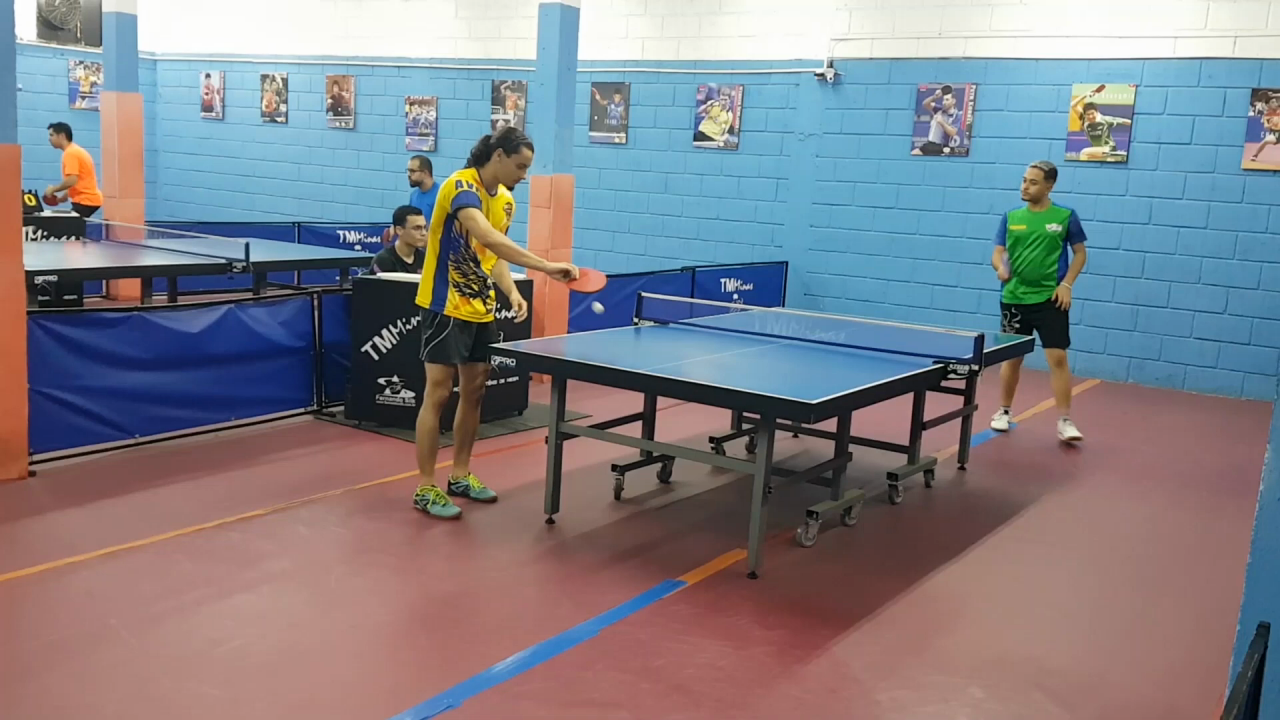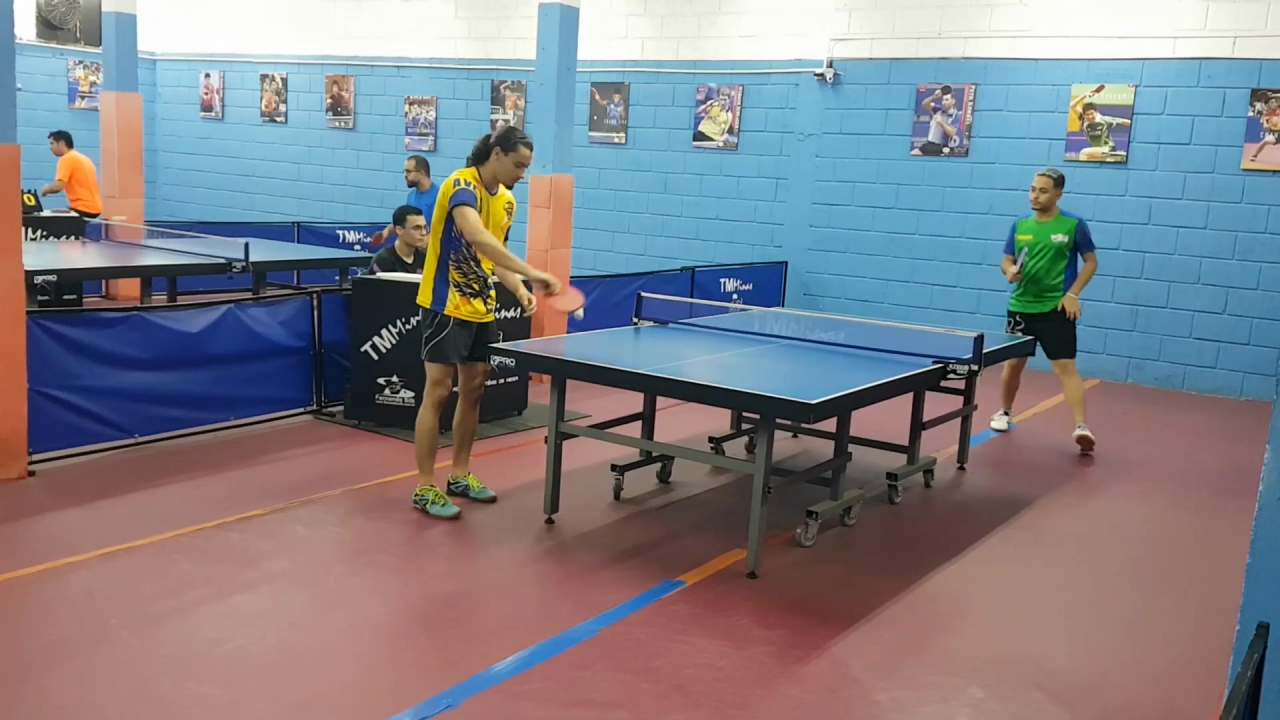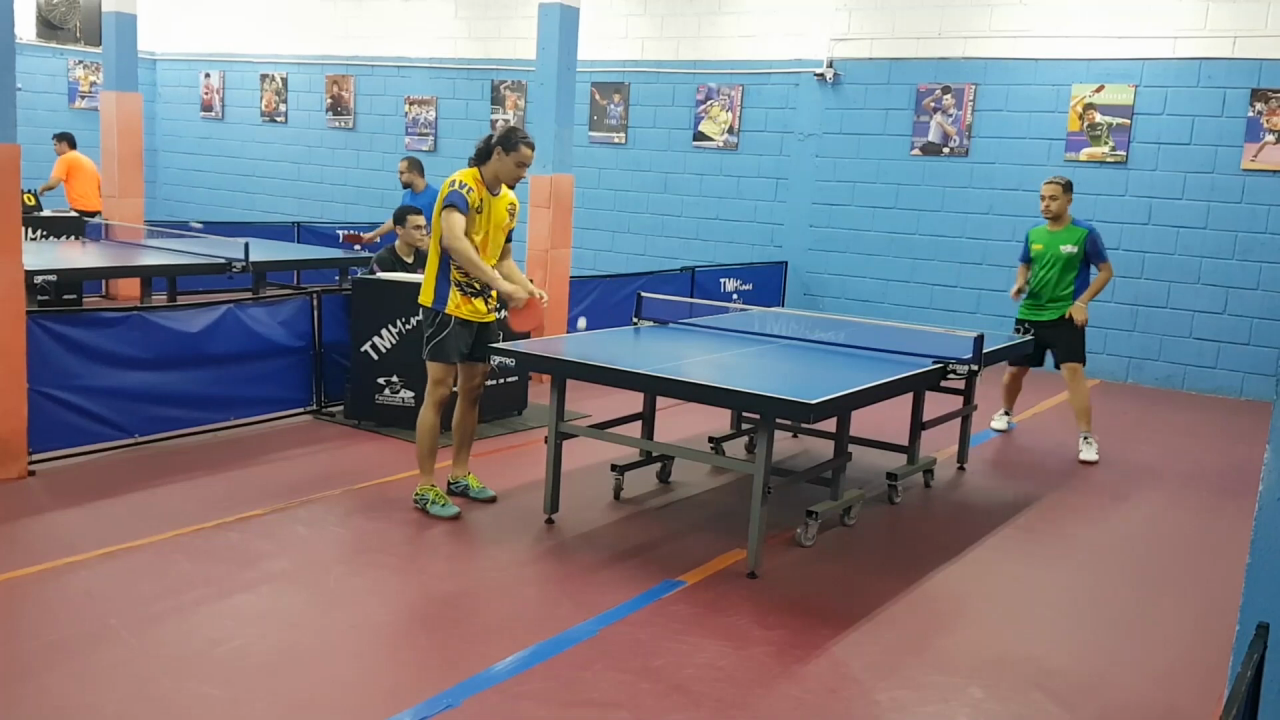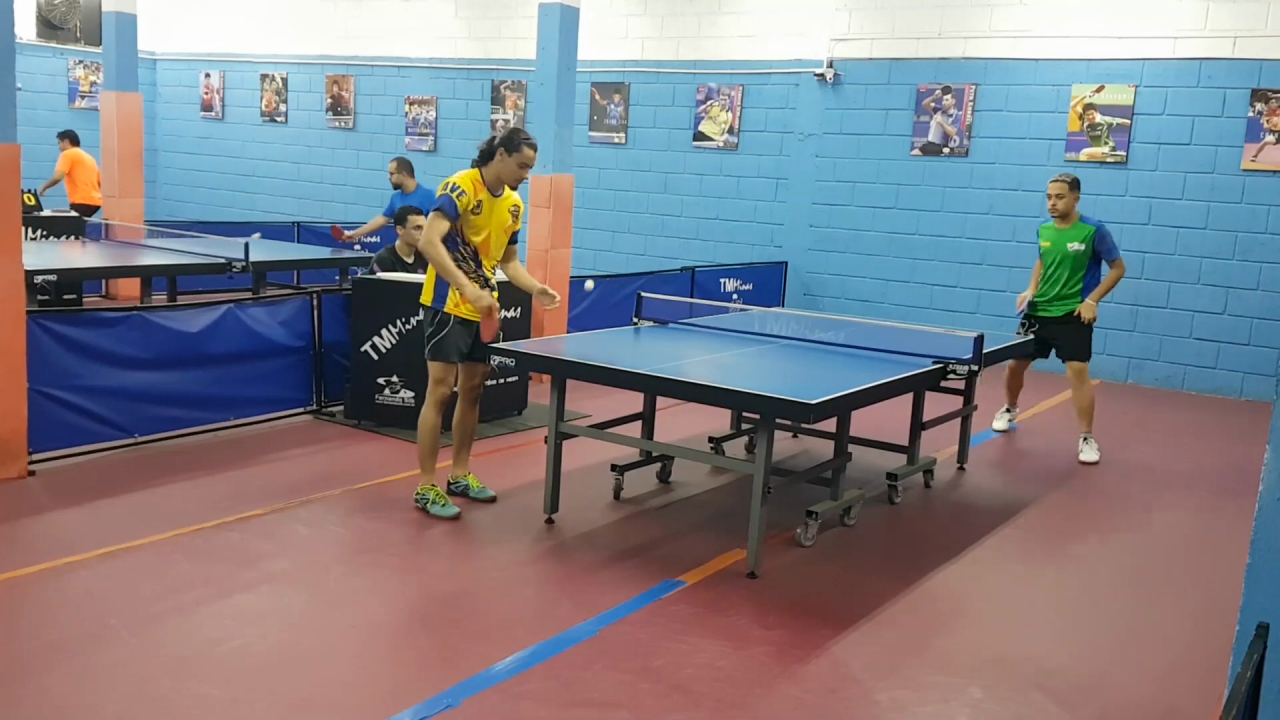
dt=0.1s
person 1, frame 1
left shoulder: (506, 199)
right shoulder: (461, 186)
right elbow: (487, 237)
left wrist: (512, 292)
right wrist: (545, 266)
left hip: (482, 310)
right hip: (445, 307)
left knee: (473, 392)
right knee: (438, 394)
left ankle: (461, 475)
right ankle: (426, 488)
person 1, frame 2
left shoulder: (507, 200)
right shoulder: (461, 185)
right elbow: (476, 237)
left wrist: (518, 289)
right wrist: (531, 273)
left hip: (482, 309)
right hip: (446, 306)
left knee: (473, 392)
right knee: (437, 392)
left ankle: (460, 475)
right ankle: (425, 487)
person 1, frame 3
left shoulder: (510, 202)
right shoulder: (461, 186)
right elbow: (452, 241)
left wrist: (525, 287)
right wrist: (499, 285)
left hip: (482, 311)
right hip: (447, 304)
left knee: (472, 391)
right knee: (439, 392)
left ankle: (459, 475)
right ankle: (425, 487)
person 1, frame 4
left shoulder: (514, 204)
right shoulder: (459, 188)
right elbow: (429, 243)
left wrist: (535, 288)
right wrist: (467, 288)
left hip: (484, 310)
right hip: (448, 305)
left knee: (472, 391)
right knee: (440, 391)
left ankle: (460, 475)
right ankle: (426, 487)
person 2, frame 1
left shoulder: (1066, 216)
right shoulder: (1010, 217)
left elbow: (1080, 253)
right elbow: (998, 253)
left wrist: (1066, 284)
right wrist: (1001, 269)
left hip: (1050, 299)
right hip: (1015, 300)
left knee: (1058, 357)
right knee: (1012, 358)
left ankle: (1065, 421)
right ankle: (1005, 411)
person 2, frame 2
left shoulder: (1074, 225)
right shoulder: (1019, 225)
left elbow: (1091, 261)
right elbow: (1007, 261)
left wrist: (1073, 294)
right wrist: (1011, 272)
left hip: (1056, 309)
right hip: (1021, 308)
left knee: (1065, 367)
right knee: (1013, 363)
left ankle: (1081, 429)
right ankle: (1005, 412)
person 2, frame 3
left shoulder: (1085, 234)
right shoulder: (1033, 234)
left elbow: (1105, 271)
left wrist: (1082, 303)
right wrist: (1018, 286)
left hip: (1066, 317)
right hip: (1030, 315)
left knee: (1073, 371)
right knee: (1015, 370)
left ankle: (1087, 438)
right ankle: (1006, 412)
person 2, frame 4
left shoulder: (1094, 231)
right shoulder: (1044, 230)
left elbow: (1118, 268)
left wrist: (1092, 300)
right wrist: (1031, 289)
left hip: (1073, 314)
right hip: (1038, 311)
left knee: (1078, 371)
right knee: (1015, 364)
left ankle: (1087, 438)
right ankle: (1009, 409)
